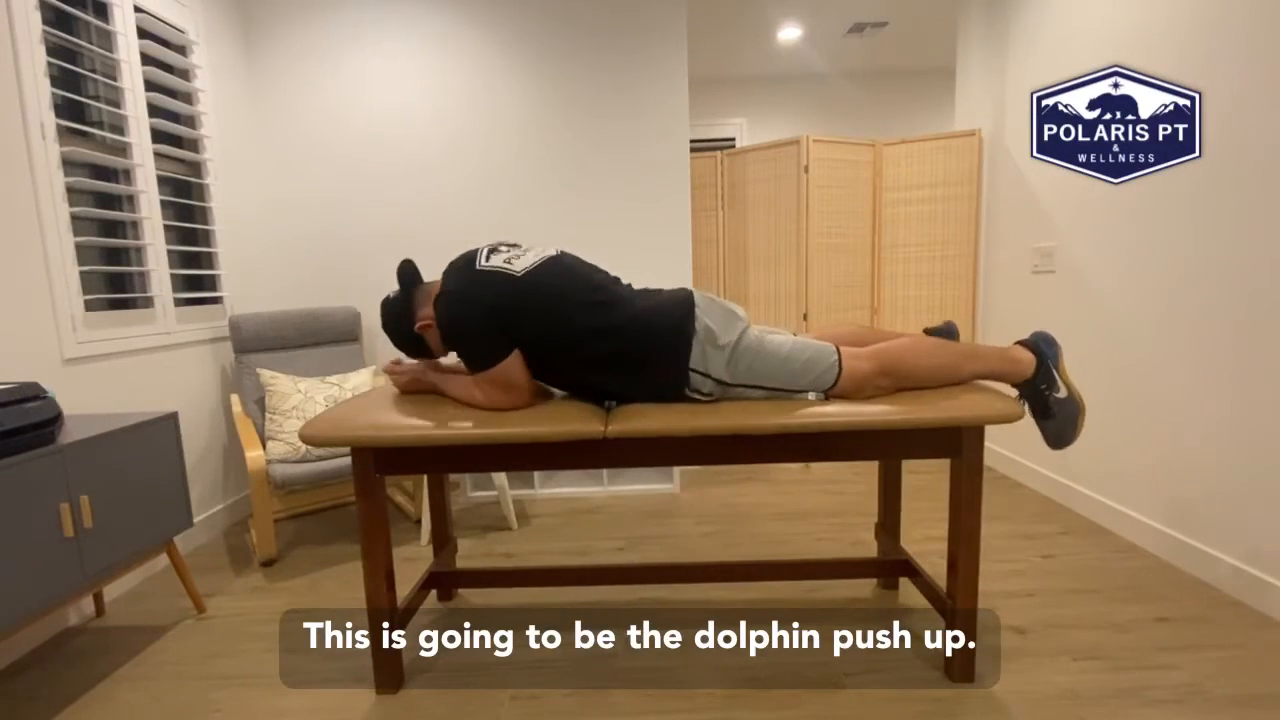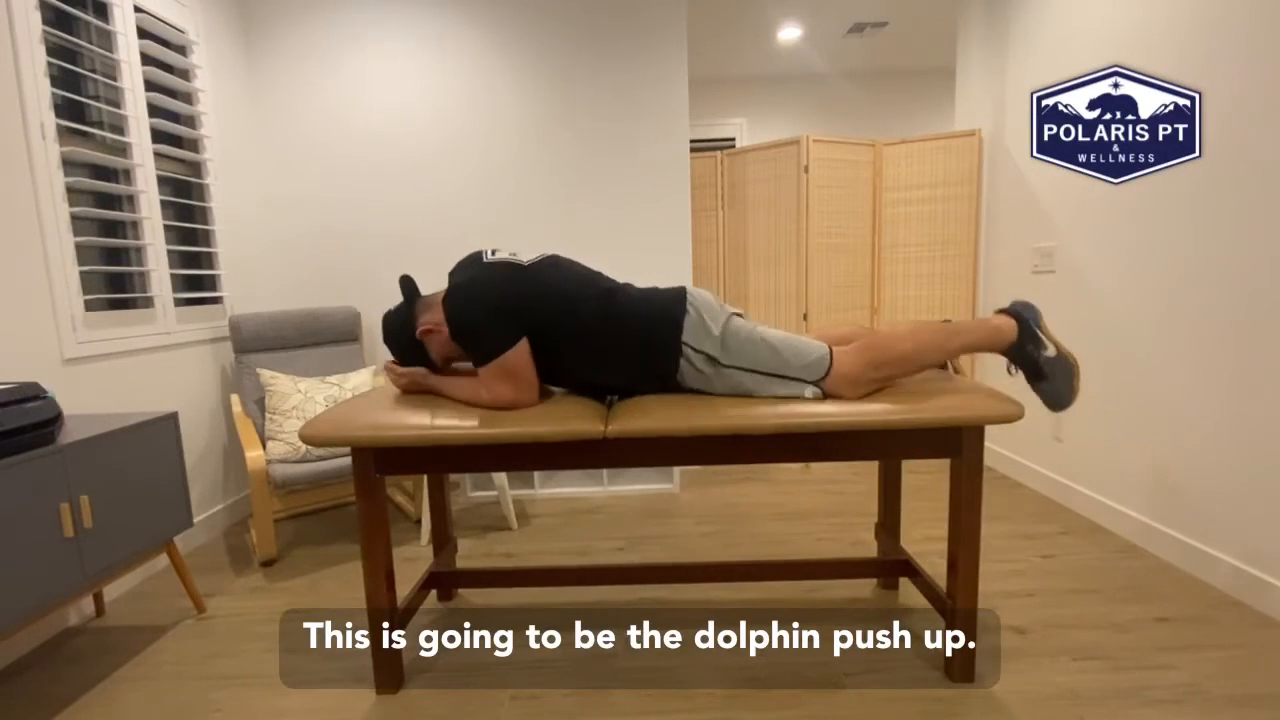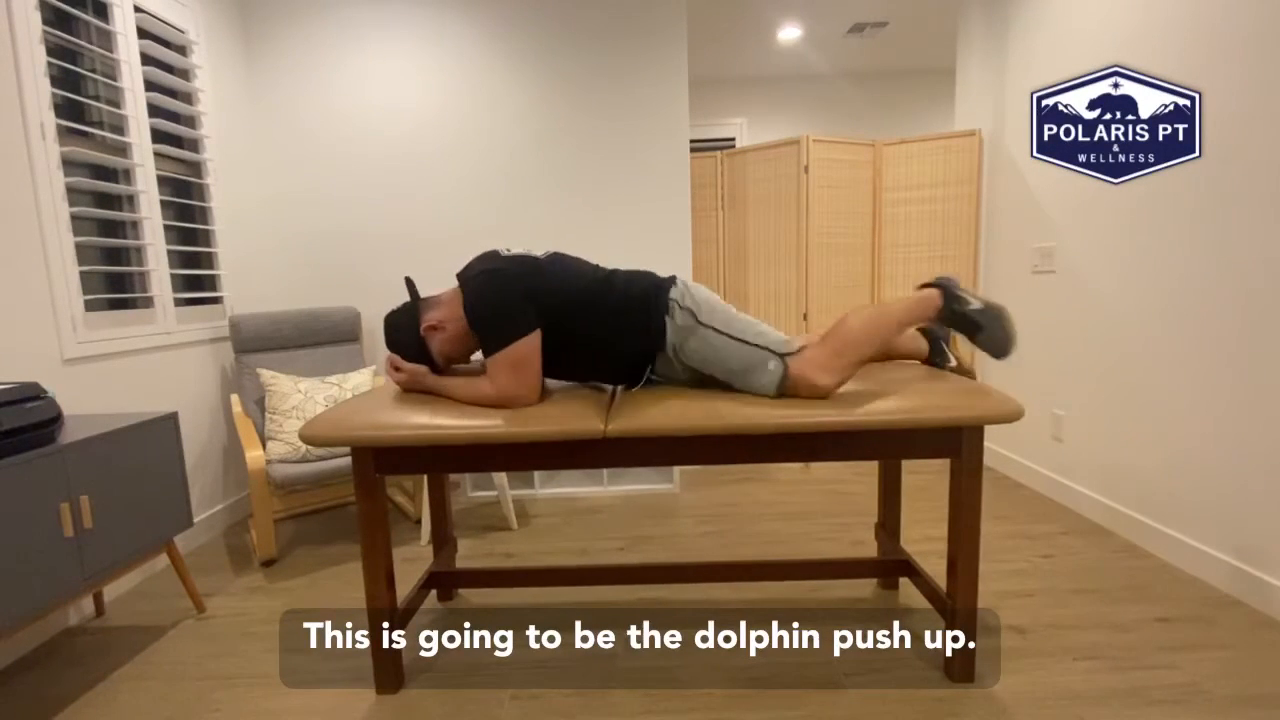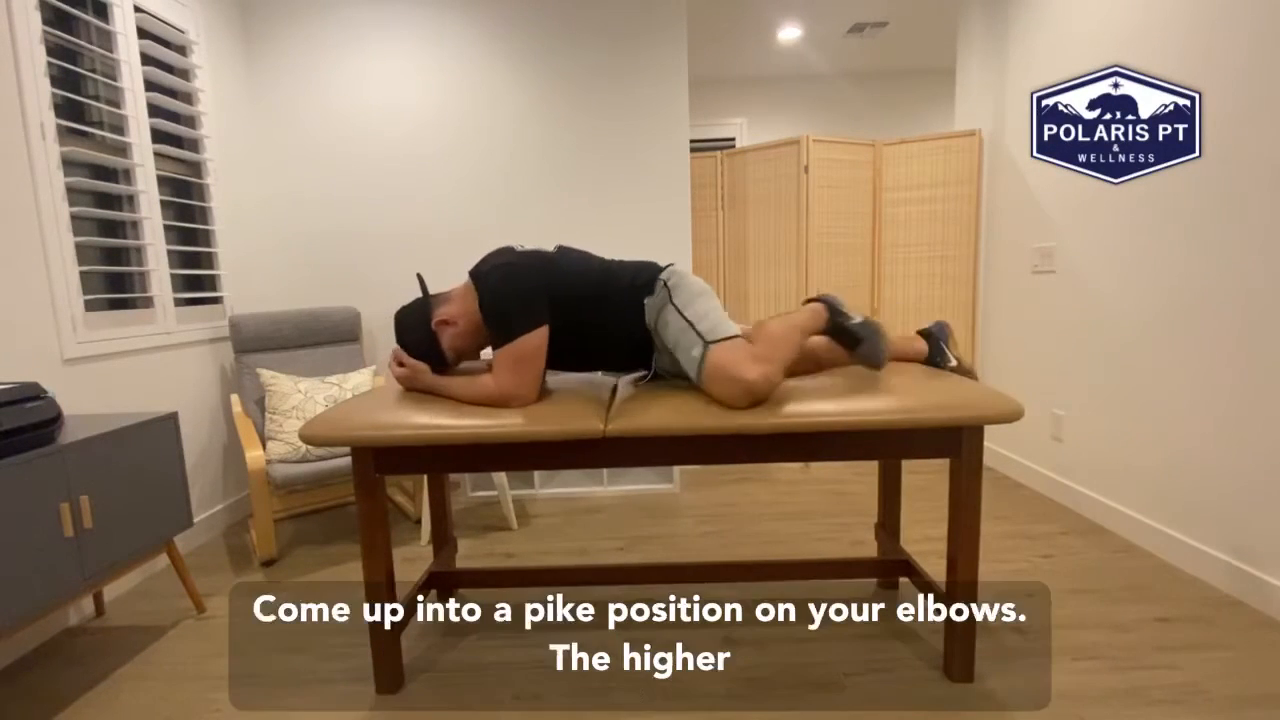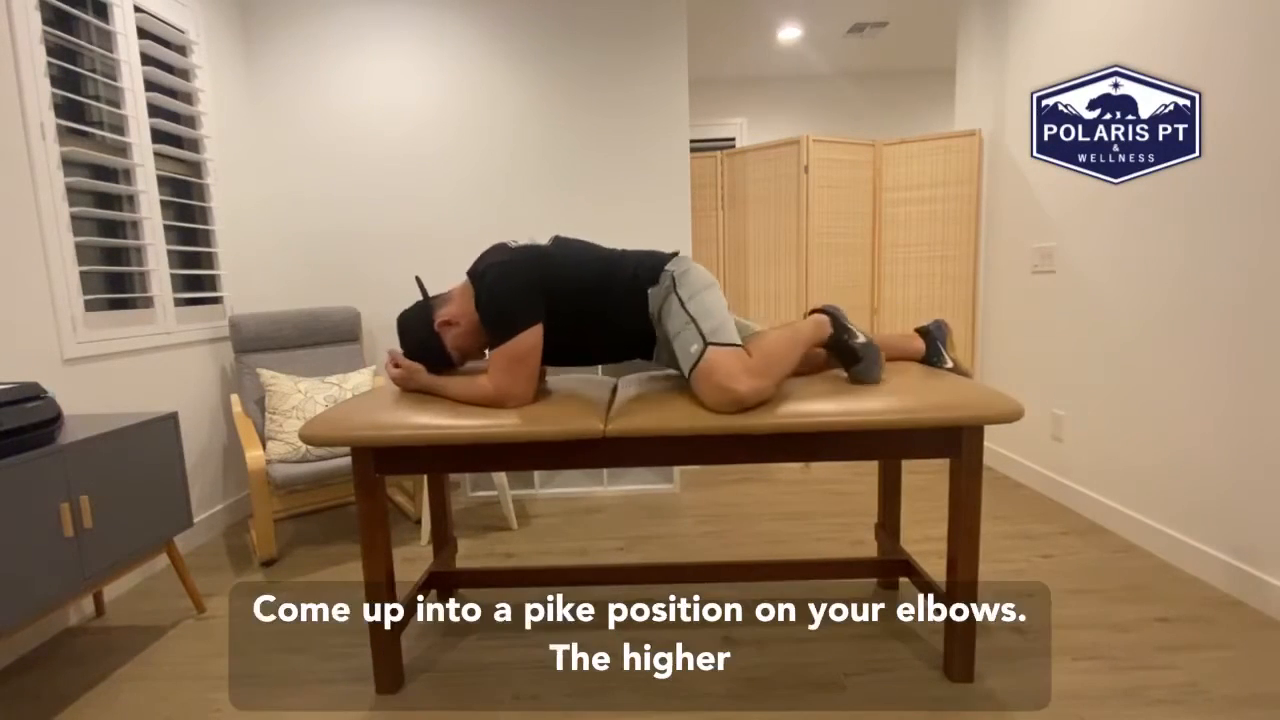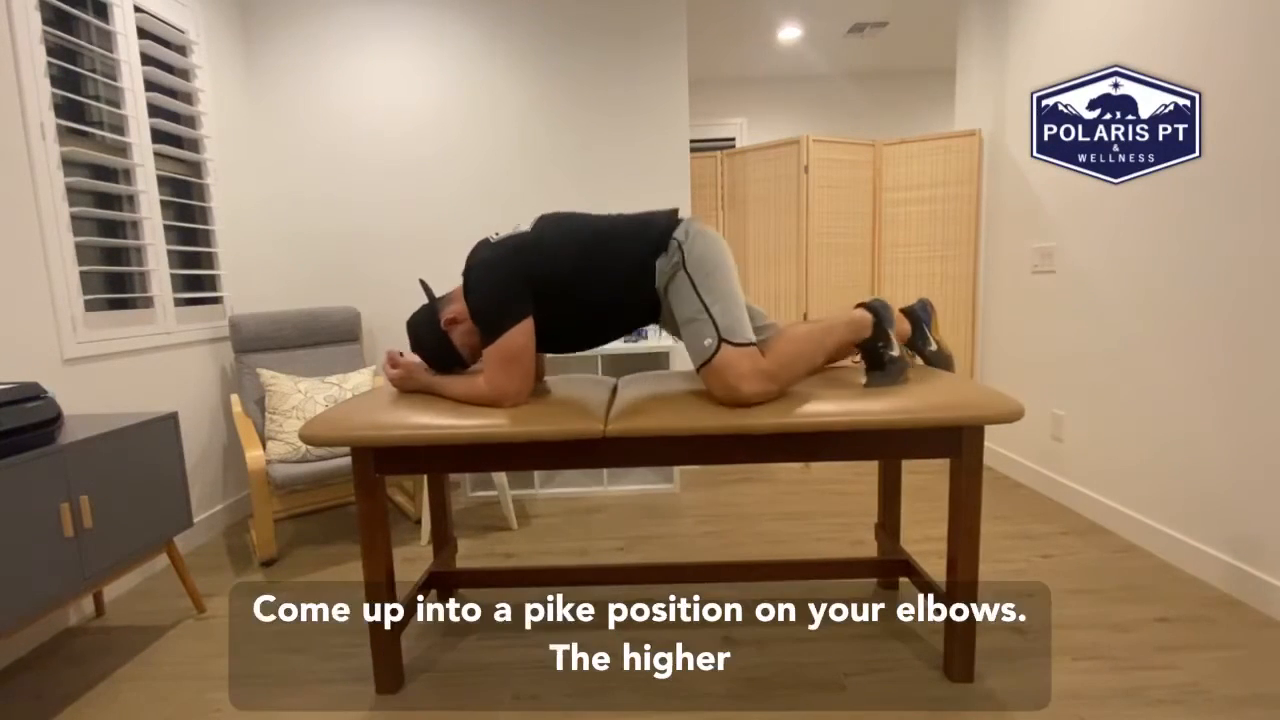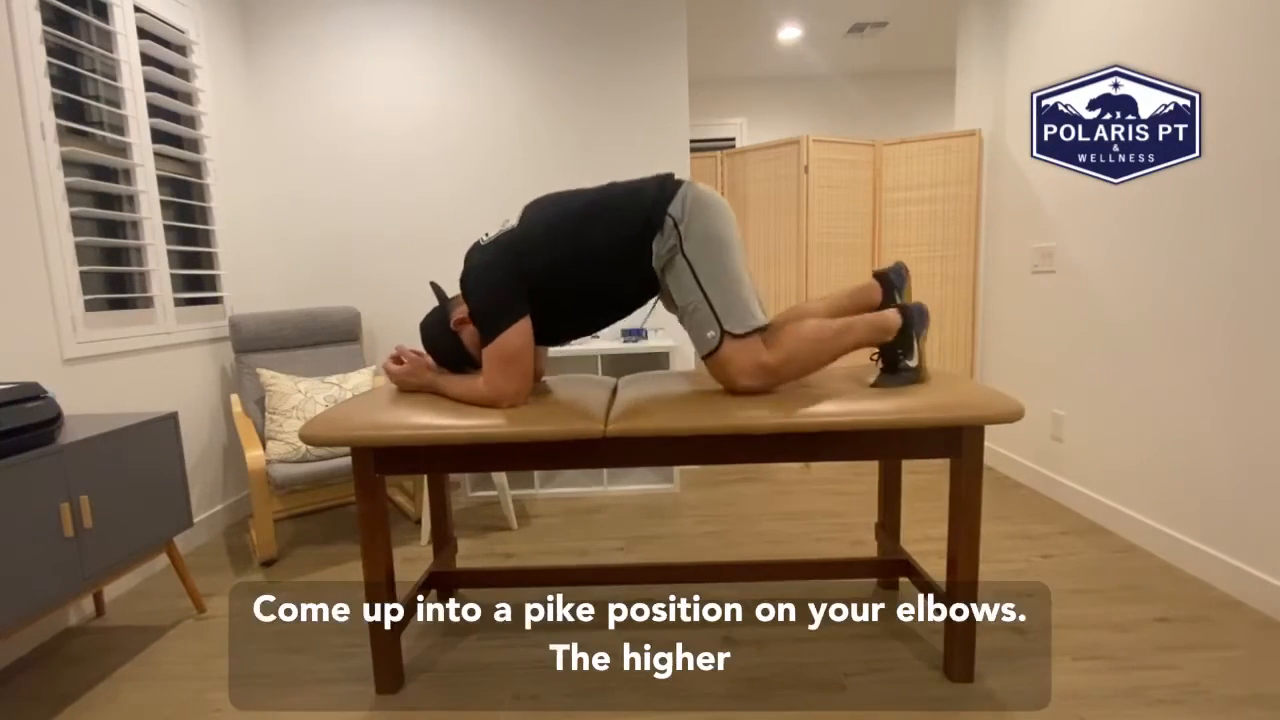
dt=0.2s
person 1, frame 1
left shoulder: (460, 306)
right shoulder: (483, 265)
left elbow: (514, 394)
left wrist: (429, 379)
right wrist: (450, 371)
left hip: (694, 360)
right hip: (686, 316)
left knee: (865, 373)
right knee: (817, 345)
left ankle: (1026, 361)
right ankle: (930, 339)
person 1, frame 2
left shoulder: (469, 300)
right shoulder: (487, 279)
left elbow: (518, 393)
right elbow: (534, 353)
left wrist: (430, 383)
right wrist: (464, 372)
left hip: (686, 345)
right hip: (675, 318)
left knee: (854, 371)
right knee: (814, 348)
left ankle: (1009, 330)
right ankle: (931, 336)
person 1, frame 3
left shoulder: (490, 291)
right shoulder: (490, 283)
left elbow: (517, 390)
right elbow: (525, 369)
left wrist: (428, 383)
right wrist: (451, 377)
left hip: (670, 316)
right hip: (655, 338)
left knee: (815, 373)
right knee: (807, 357)
left ankle: (934, 302)
right ankle: (924, 346)
person 1, frame 4
left shoulder: (506, 285)
right shoulder: (494, 285)
left elbow: (517, 390)
right elbow: (522, 372)
left wrist: (430, 383)
right wrist: (436, 375)
left hip: (664, 299)
right hip: (659, 349)
left knee: (744, 381)
right knee: (802, 358)
left ankle: (817, 313)
right ankle: (924, 347)
person 1, frame 5
left shoulder: (501, 284)
right shoulder: (495, 281)
left elbow: (513, 390)
right elbow: (527, 373)
left wrist: (428, 382)
right wrist: (434, 373)
left hip: (669, 287)
right hip: (657, 317)
left knee: (733, 389)
right knee: (804, 358)
left ankle: (821, 324)
right ankle: (922, 343)
person 1, frame 6
left shoulder: (490, 281)
right shoulder: (499, 274)
left elbow: (509, 389)
right elbow: (529, 370)
left wrist: (426, 381)
right wrist: (441, 373)
left hip: (678, 253)
right hip: (668, 267)
left knee: (743, 384)
right knee: (781, 354)
left ankle: (867, 323)
right ankle: (905, 327)
person 1, frame 7
left shoulder: (487, 280)
right shoulder: (504, 270)
left elbow: (508, 389)
right elbow: (530, 371)
left wrist: (430, 381)
right wrist: (444, 372)
left hip: (678, 224)
right hip: (676, 227)
left knee: (748, 371)
right knee: (765, 343)
left ankle: (891, 326)
right ankle: (882, 290)
